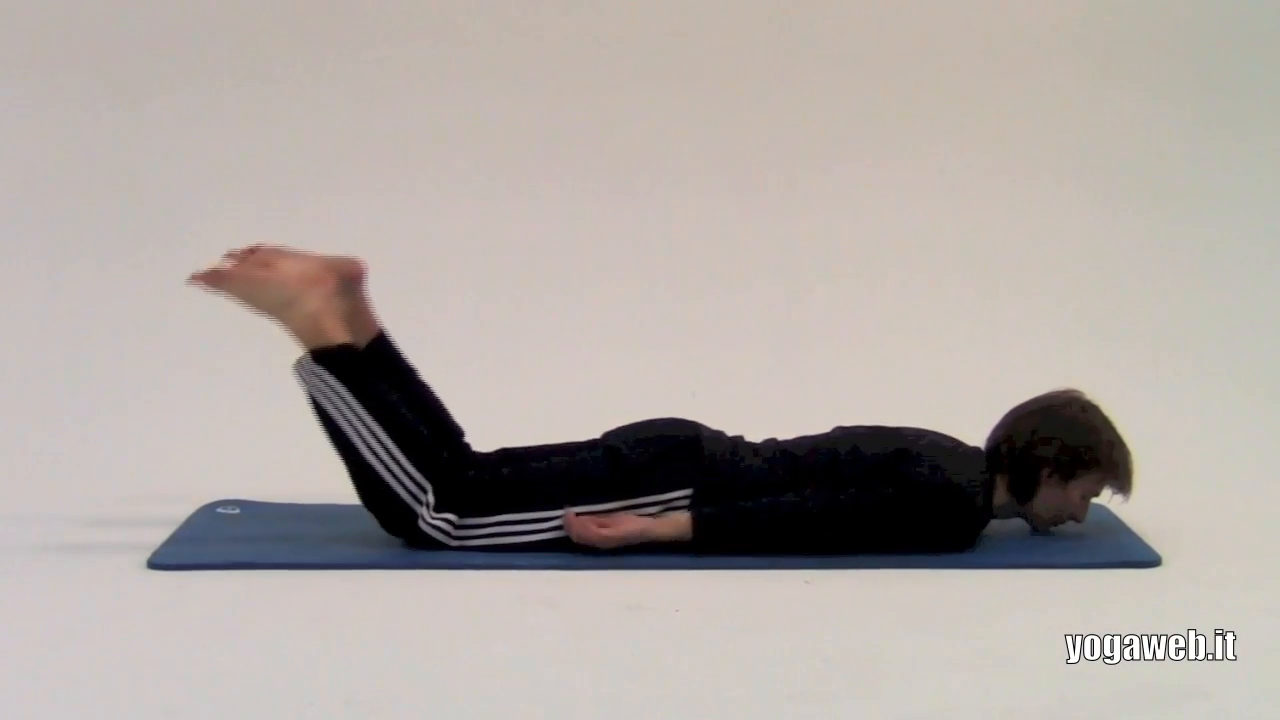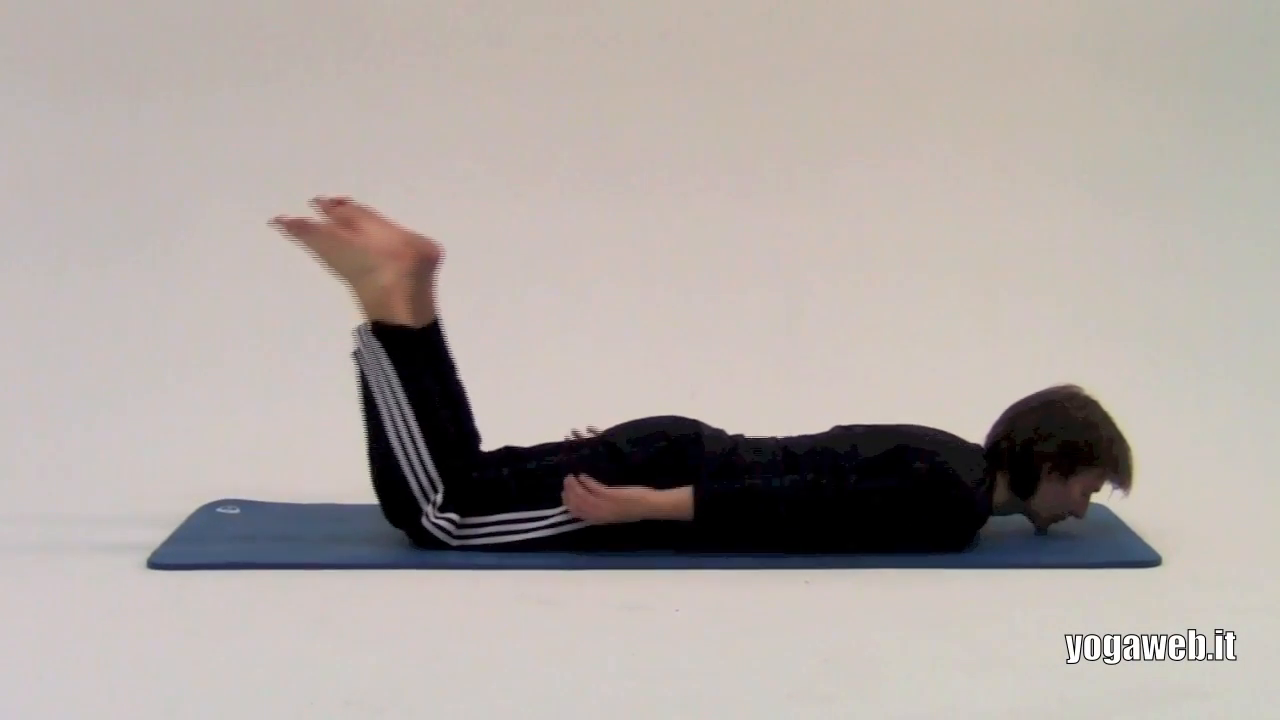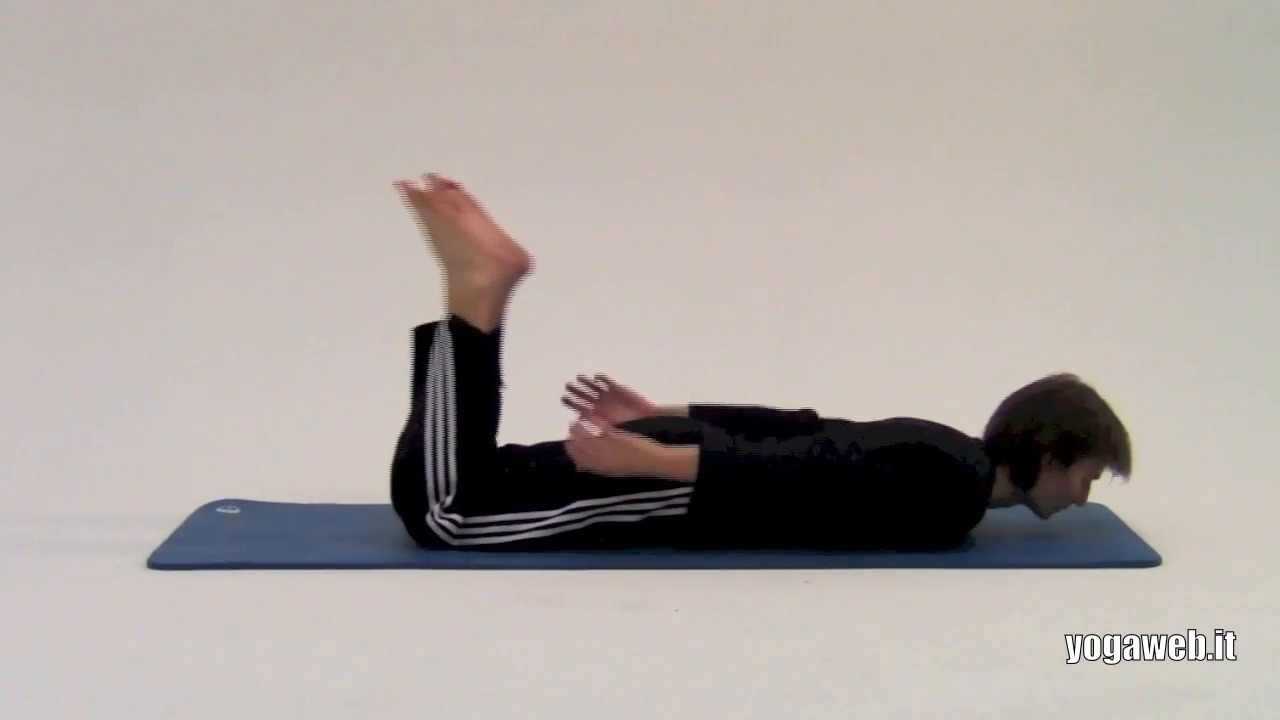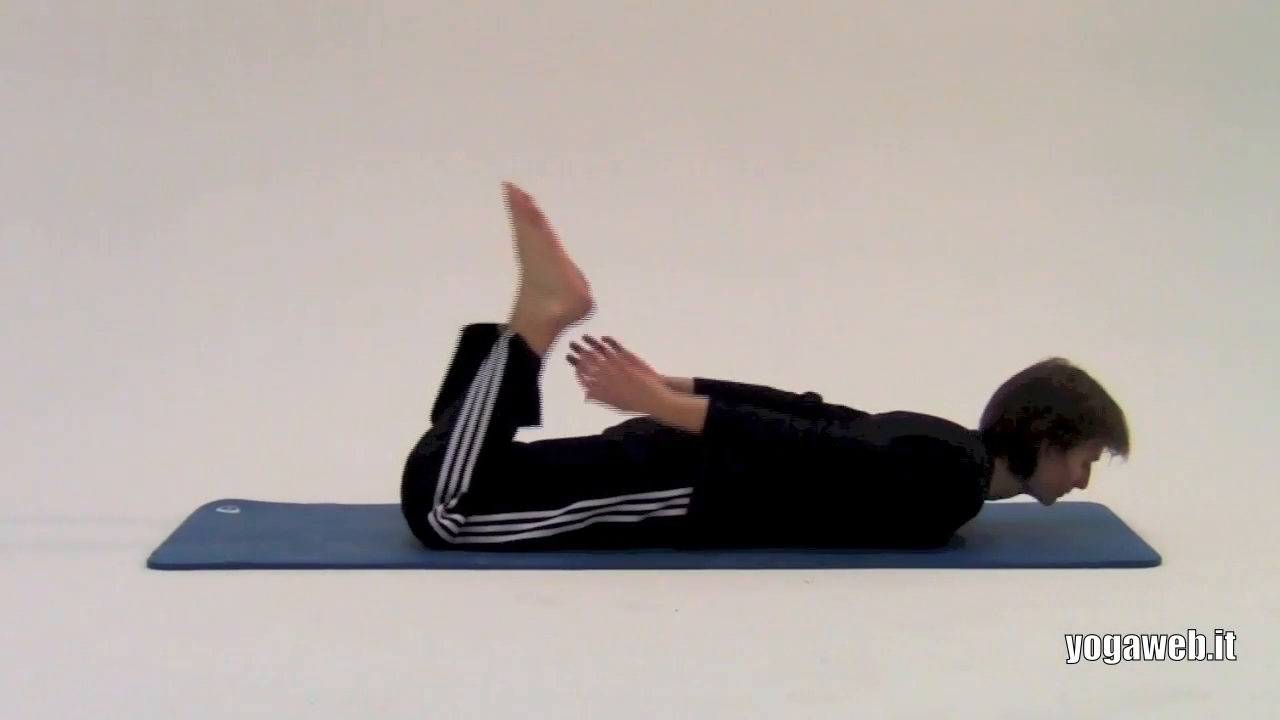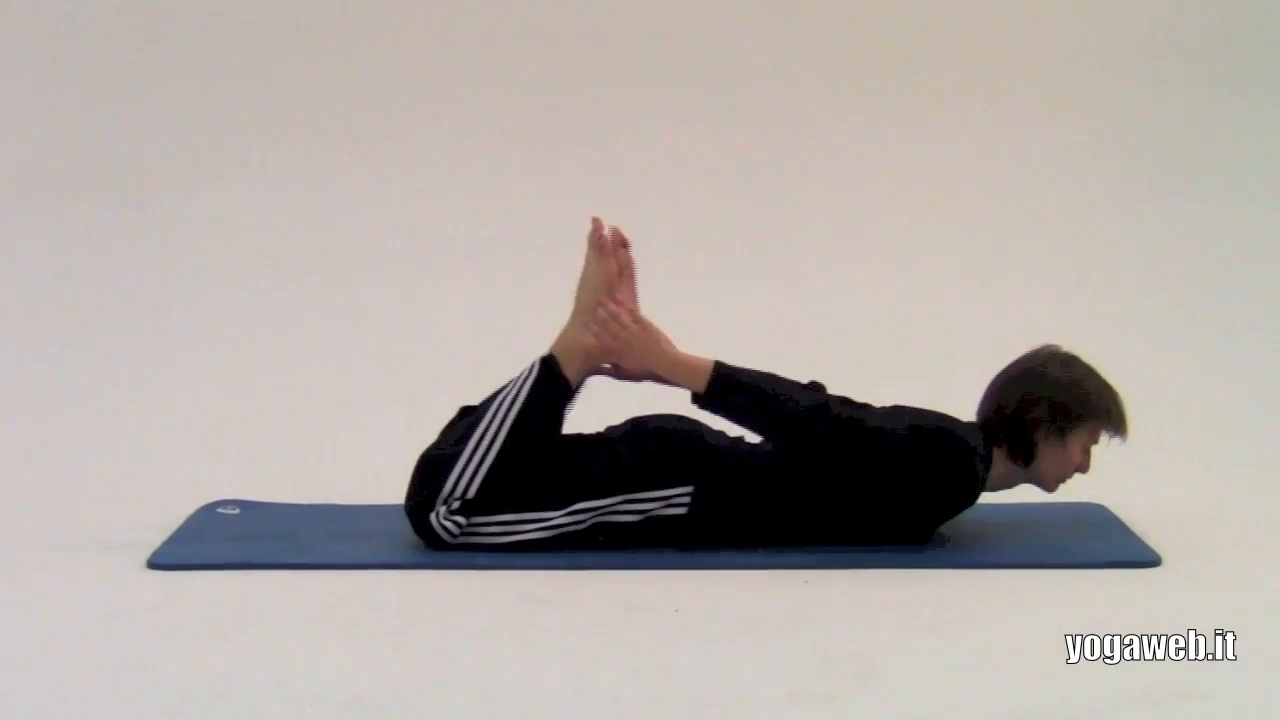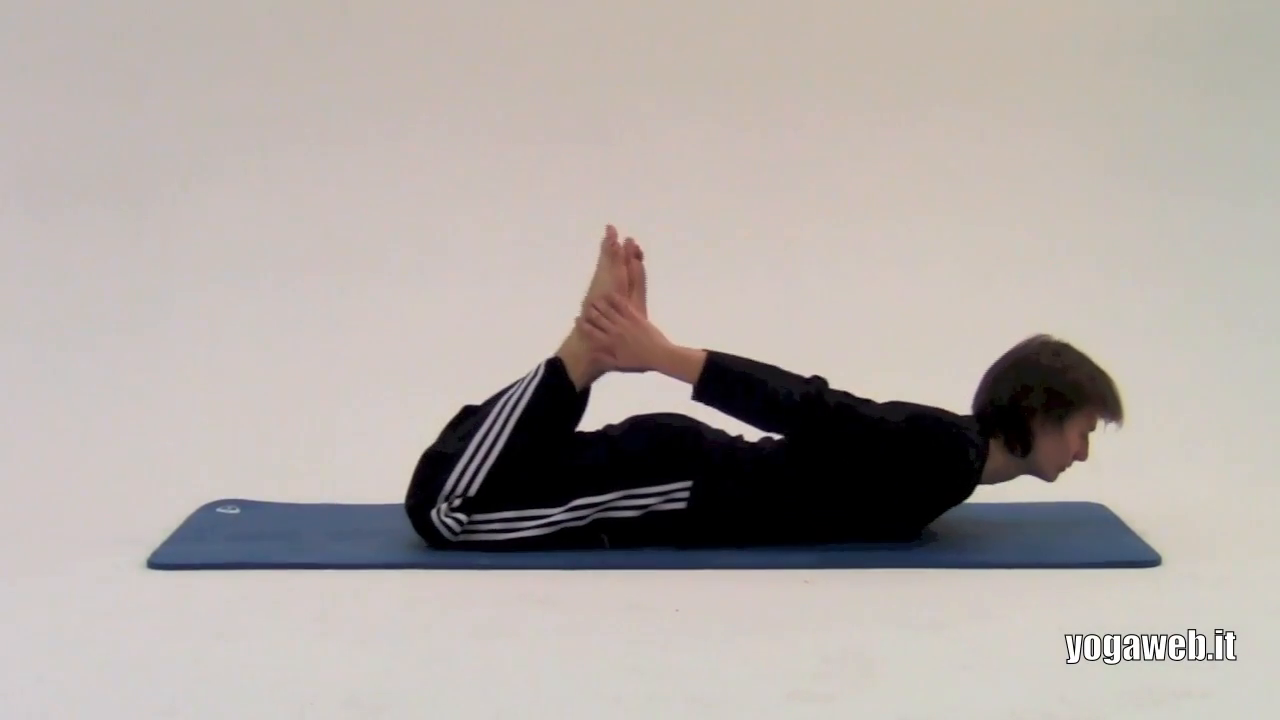
dt=0.3s
person 1, frame 1
left shoulder: (946, 462)
right shoulder: (956, 509)
right elbow: (808, 520)
right wrist: (660, 530)
left hip: (677, 458)
right hip: (673, 486)
left knee: (452, 471)
right knee: (437, 507)
left ankle: (344, 311)
right ankle: (319, 320)
person 1, frame 2
left shoulder: (947, 460)
right shoulder: (953, 506)
right elbow: (809, 506)
right wrist: (655, 506)
left hip: (676, 452)
right hip: (673, 480)
left knee: (457, 483)
right knee: (438, 508)
left ankle: (404, 288)
right ankle: (389, 292)
person 1, frame 3
left shoulder: (948, 452)
right shoulder: (953, 497)
right elbow: (811, 485)
left wrist: (661, 417)
right wrist: (661, 463)
left hip: (682, 460)
right hip: (674, 491)
right knee: (435, 507)
left ankle: (484, 287)
right ankle: (475, 290)
person 1, frame 4
left shoulder: (945, 447)
right shoulder: (952, 483)
left elbow: (805, 417)
right elbow: (813, 460)
left wrist: (664, 394)
right wrist: (664, 398)
left hip: (674, 463)
right hip: (670, 488)
right knee: (437, 504)
right ankle: (541, 315)
person 1, frame 5
left shoulder: (945, 441)
right shoulder: (953, 467)
left elbow: (810, 406)
right elbow: (816, 429)
left wrist: (668, 367)
right wrist: (674, 366)
left hip: (677, 464)
right hip: (673, 487)
right knee: (443, 506)
person 1, frame 6
left shoulder: (943, 440)
right shoulder: (949, 454)
left elbow: (810, 402)
right elbow: (813, 416)
left wrist: (664, 356)
right wrist: (668, 357)
left hip: (678, 464)
right hip: (669, 483)
right knee: (442, 506)
